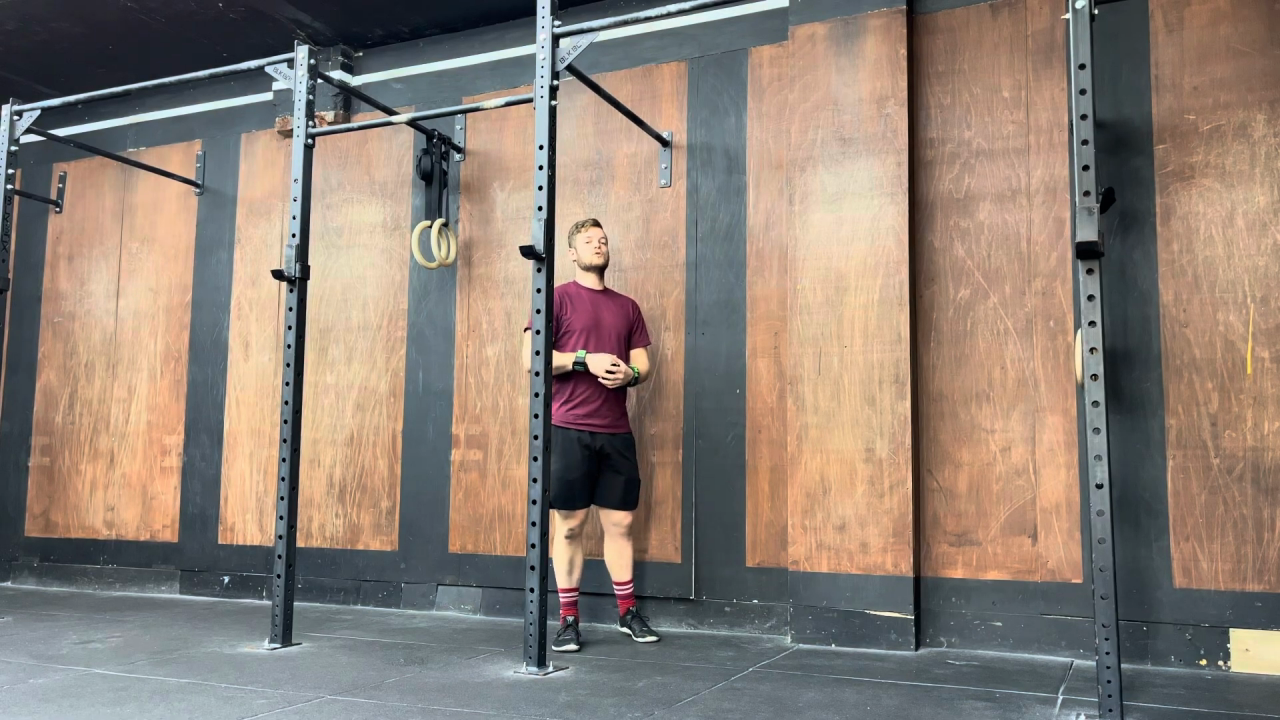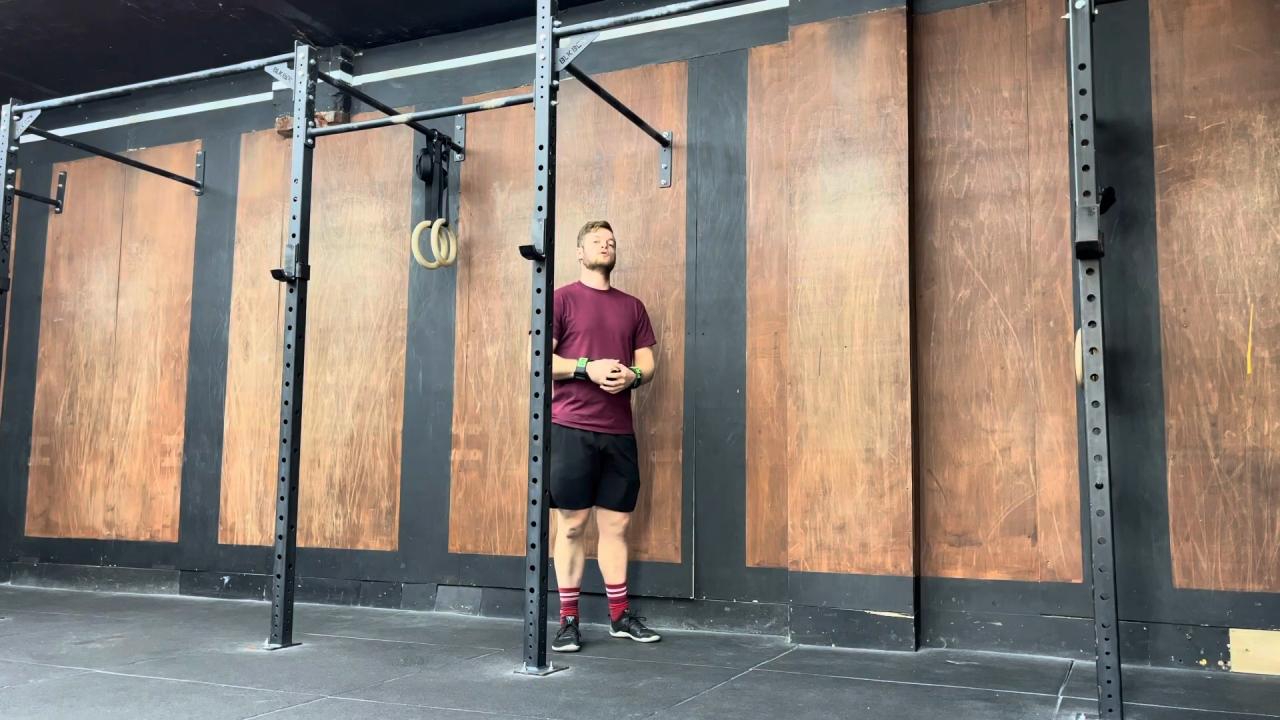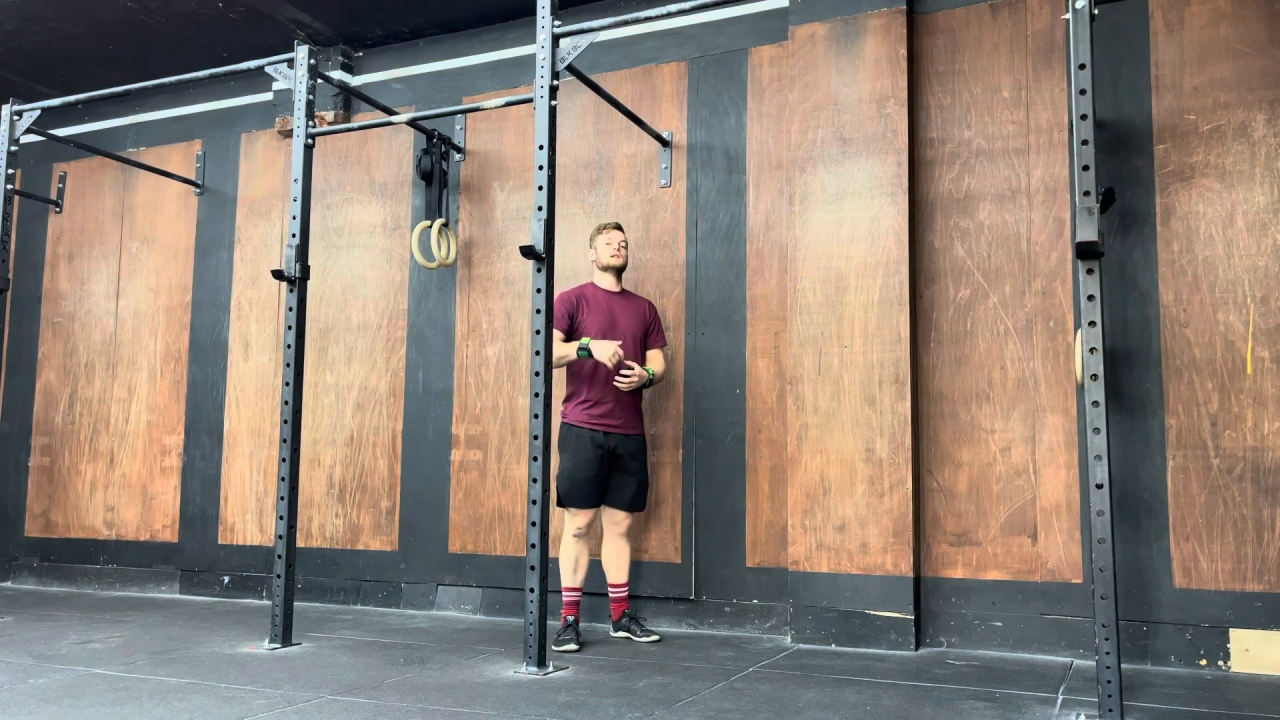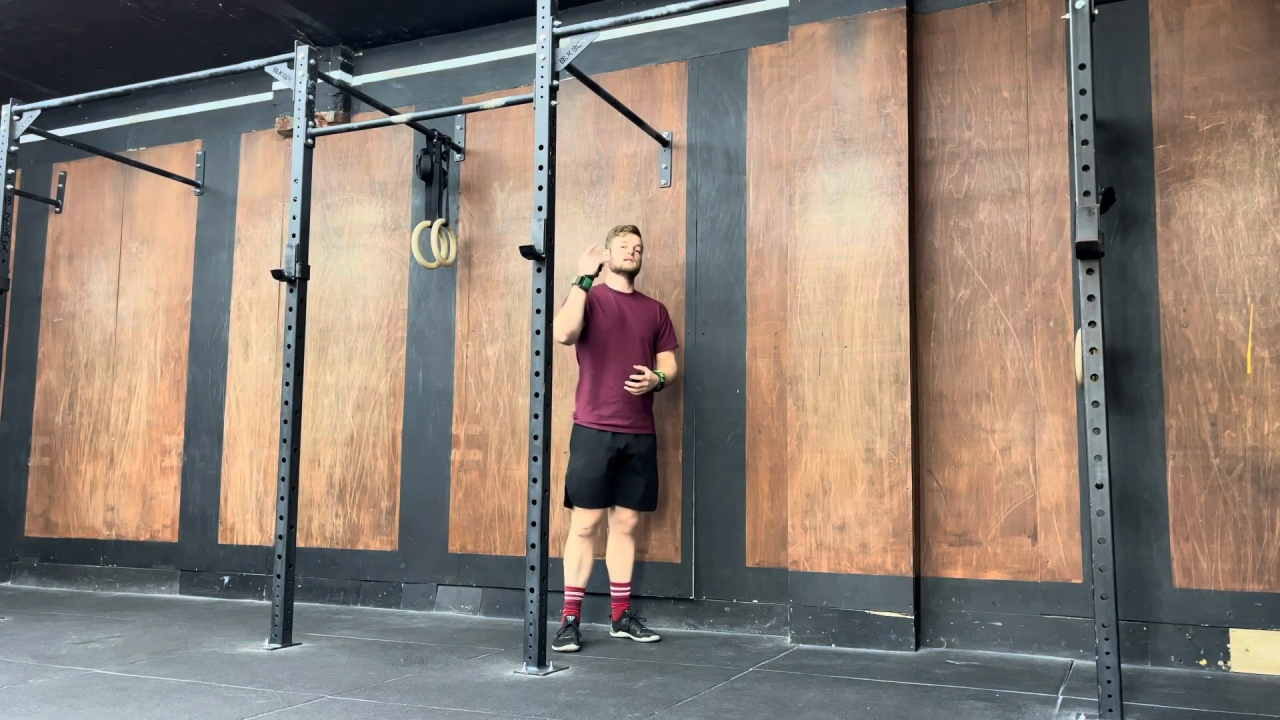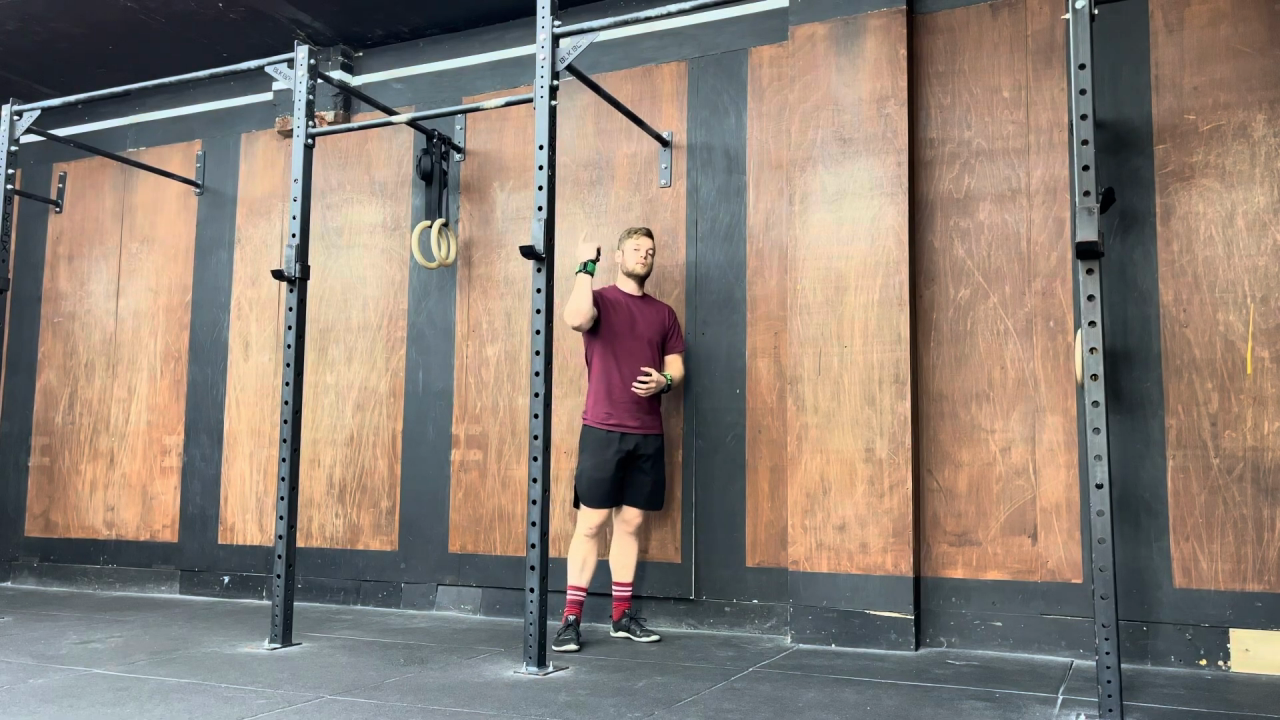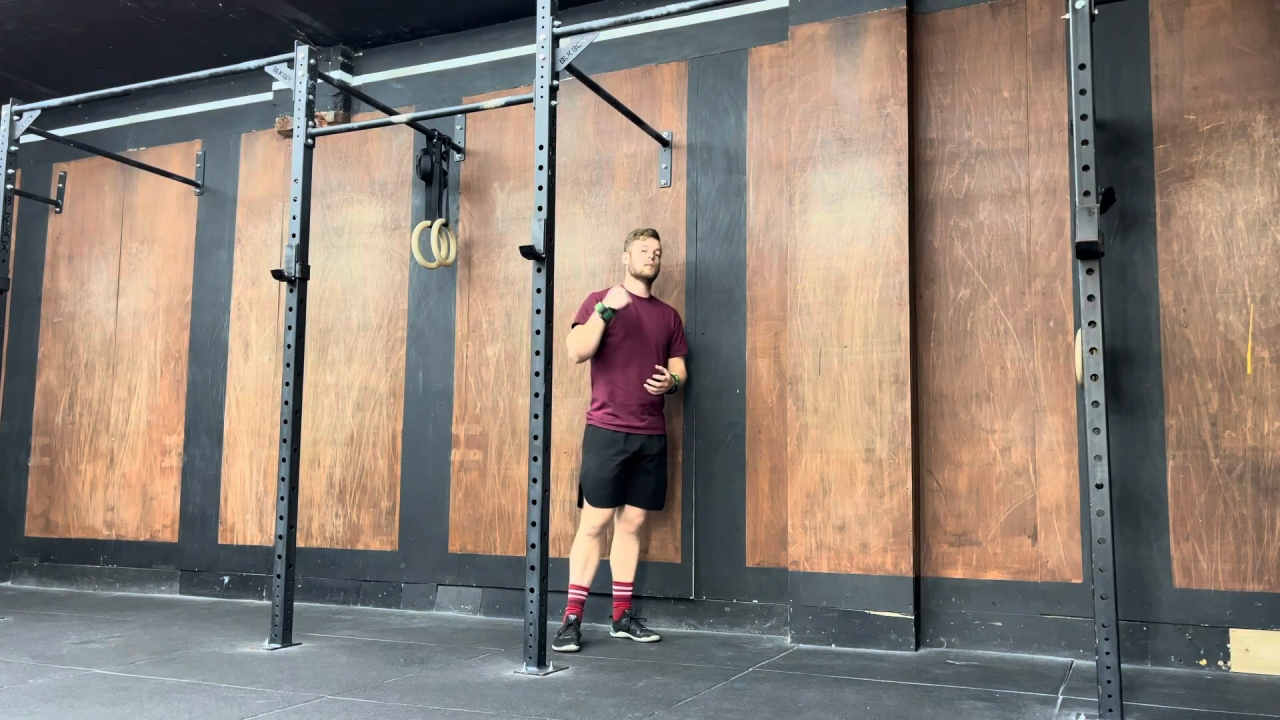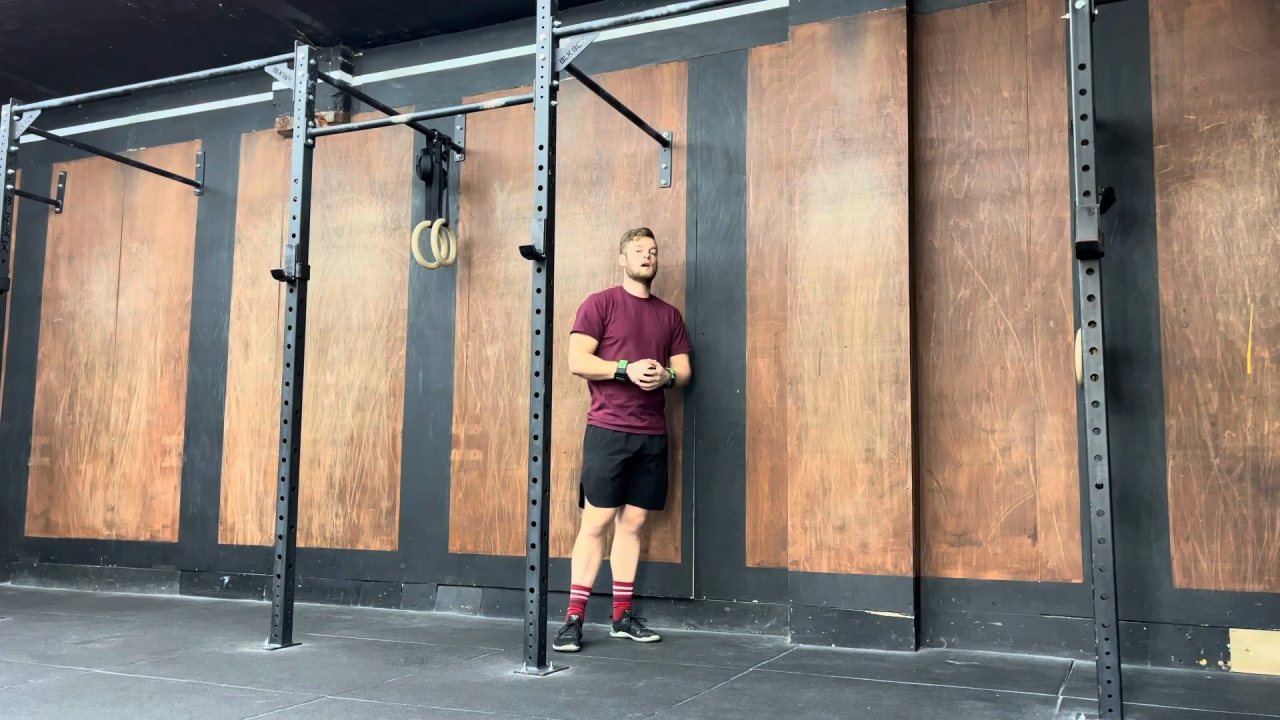
dt=0.3s
person 1, frame 1
left shoulder: (627, 306)
right shoulder: (557, 298)
left elbow: (643, 363)
right elbow: (532, 357)
left wrist: (629, 373)
right wrist: (585, 360)
left hip: (616, 431)
right hip: (569, 429)
left knee: (620, 523)
right knee: (570, 524)
left ankle: (627, 611)
right ankle: (568, 619)
person 1, frame 2
left shoulder: (632, 306)
right shoulder: (561, 299)
left elbow: (648, 362)
left wrist: (632, 375)
right wrist: (586, 368)
left hip: (620, 432)
right hip: (572, 429)
left knee: (616, 524)
right knee: (571, 525)
left ankle: (621, 616)
right ankle: (568, 619)
person 1, frame 3
left shoulder: (643, 307)
right shoulder: (573, 300)
left elbow: (659, 363)
right elbow: (548, 352)
left wrist: (645, 375)
right wrist: (588, 346)
left hip: (629, 432)
right hip: (583, 428)
left knee: (619, 524)
right knee: (578, 524)
left ankle: (621, 615)
right ankle: (569, 619)
person 1, frame 4
left shoulder: (655, 309)
right shoulder: (584, 297)
left elbow: (670, 365)
right elbow: (562, 334)
left wrist: (656, 379)
right wrist: (584, 279)
left hip: (640, 433)
right hip: (594, 429)
left knee: (625, 523)
right knee: (585, 524)
left ankle: (622, 615)
right ankle: (570, 618)
person 1, frame 5
left shoulder: (664, 313)
right shoulder: (599, 299)
left elbow: (677, 367)
right elbow: (575, 319)
left wrist: (664, 381)
right wrist: (586, 267)
left hip: (648, 434)
right hip: (603, 429)
left knee: (630, 523)
right knee: (591, 523)
left ankle: (623, 615)
right ankle: (571, 618)
person 1, frame 6
left shoulder: (669, 315)
right shoulder: (602, 304)
left elbow: (680, 369)
right elbow: (577, 351)
left wrist: (672, 382)
right wrist: (605, 309)
left hip: (652, 435)
right hip: (607, 429)
left knee: (632, 523)
right knee: (595, 522)
left ankle: (622, 615)
right ankle: (572, 617)
person 1, frame 7
left shoulder: (669, 314)
right shoulder: (600, 303)
left elbow: (684, 370)
right elbow: (576, 361)
left wrist: (666, 376)
right wrist: (626, 370)
left hip: (652, 435)
right hip: (608, 430)
left knee: (632, 523)
right knee: (597, 521)
left ankle: (622, 614)
right ankle: (574, 617)
